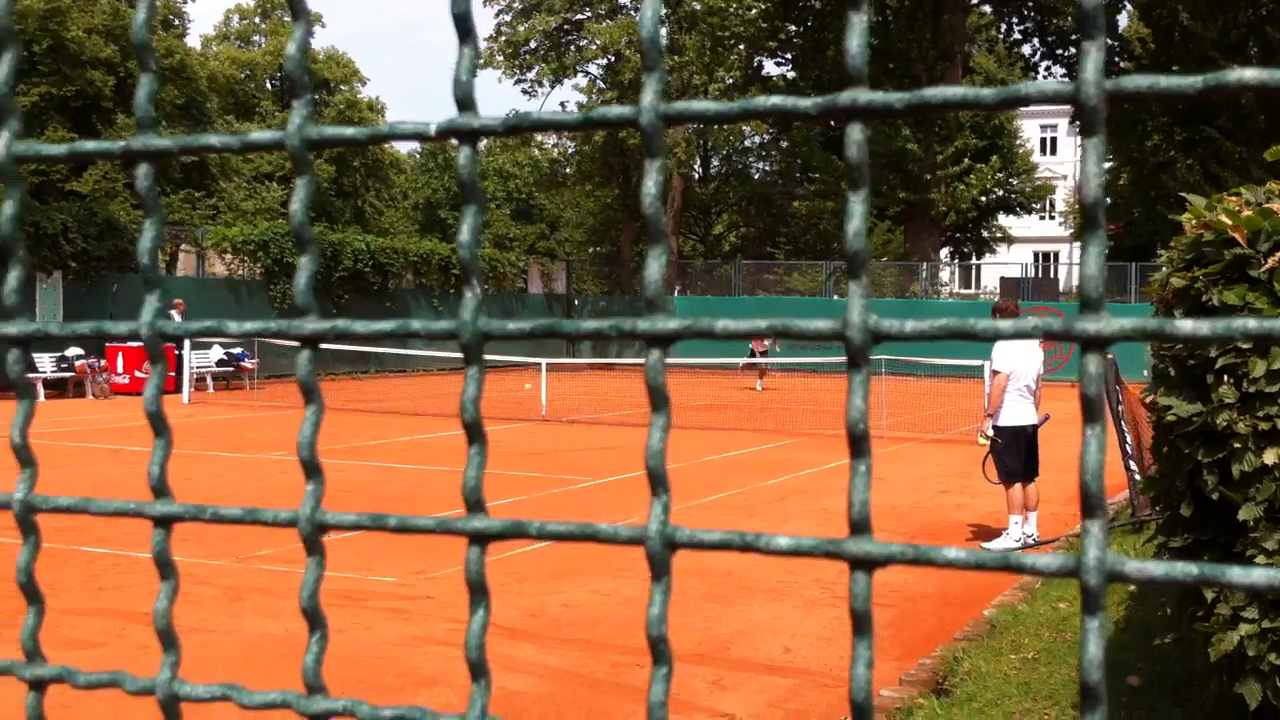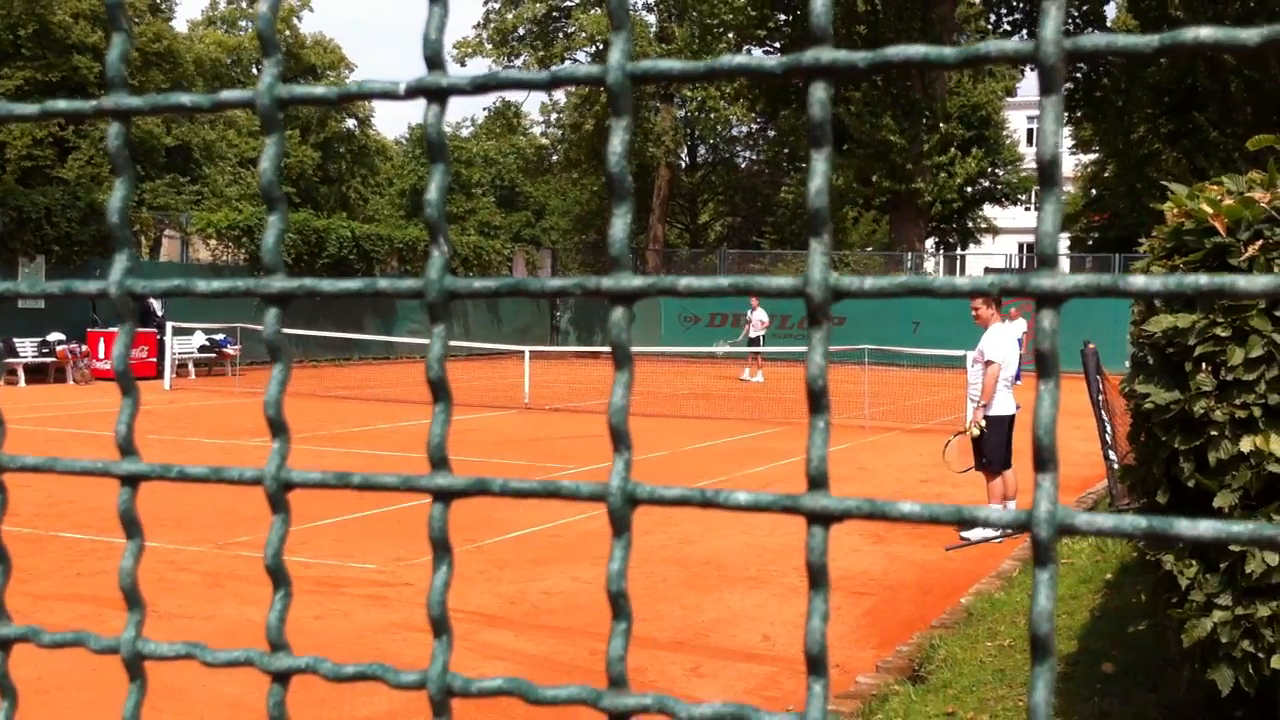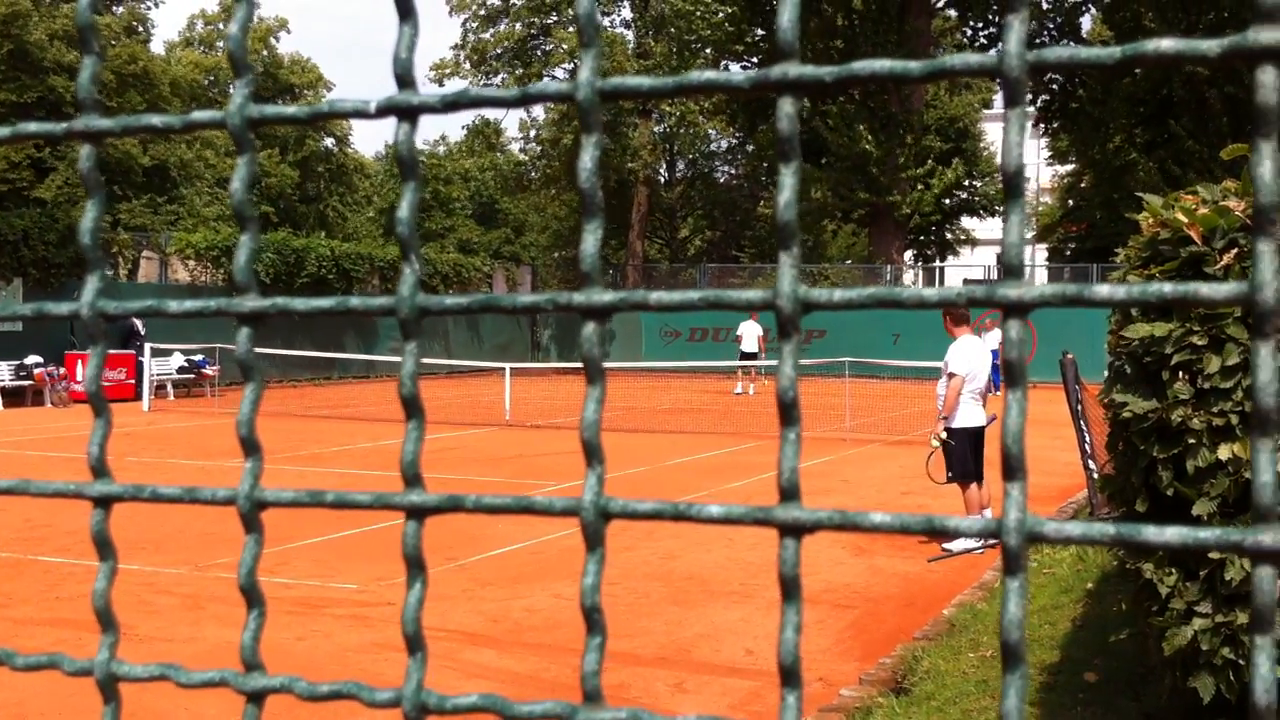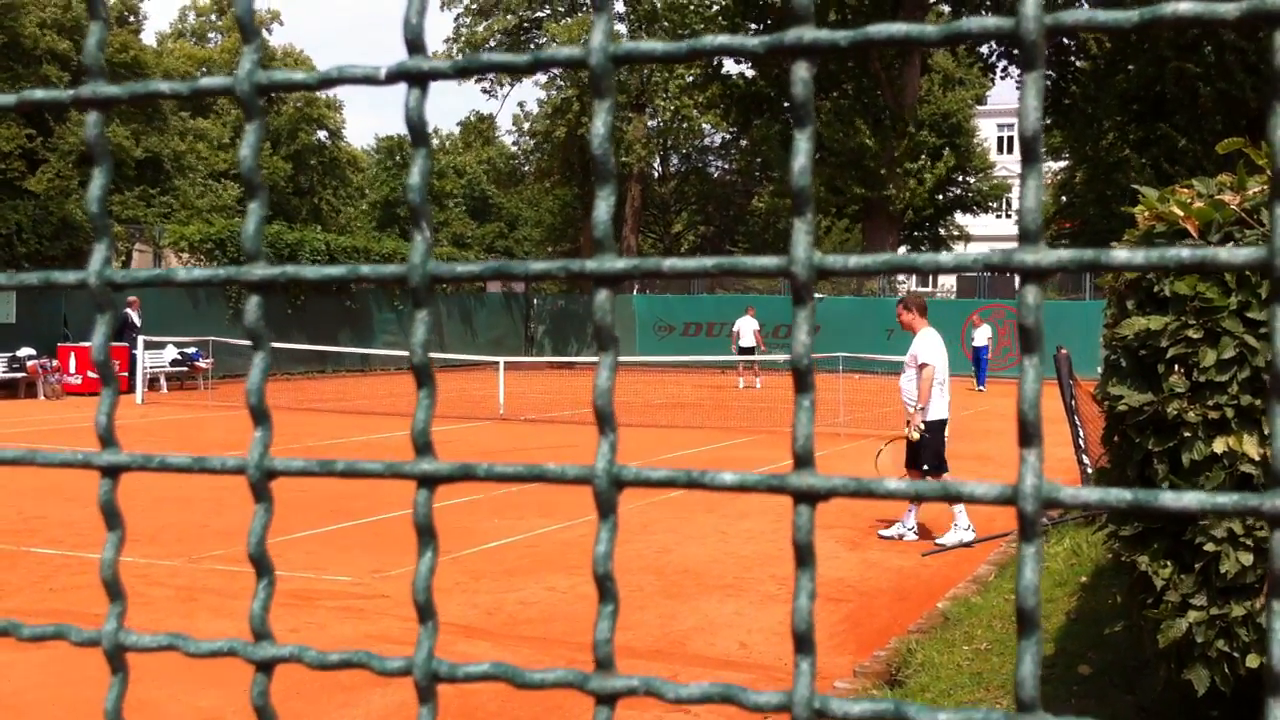
dt=1s
person 1, frame 1
left shoulder: (1004, 346)
right shoulder: (1034, 346)
left elbow: (999, 384)
right elbow: (1038, 385)
left wrist: (987, 416)
left hip: (1008, 421)
right hip: (1029, 420)
left knee: (1012, 480)
right knee: (1028, 478)
left ankle: (1014, 535)
right ankle: (1030, 531)
person 1, frame 2
left shoulder: (993, 336)
right shoulder: (1006, 334)
left elbow: (992, 373)
left wrist: (980, 408)
left hip: (991, 411)
right hip: (1004, 409)
left knee: (991, 470)
right knee: (1005, 467)
left ankle: (992, 526)
person 1, frame 3
left shoulder: (959, 348)
right shoulder: (981, 346)
left elbow: (955, 386)
left wrist: (941, 419)
left hip: (959, 423)
right hip: (976, 420)
left knee: (966, 480)
right knee: (976, 479)
left ankle: (974, 537)
person 1, frame 4
left shoulder: (926, 339)
right shoulder: (925, 339)
left elbow: (928, 377)
left wrist: (918, 412)
left hip: (928, 418)
right hip: (922, 418)
left knee: (936, 472)
right knee: (915, 472)
left ankle: (963, 526)
right ankle: (908, 525)
